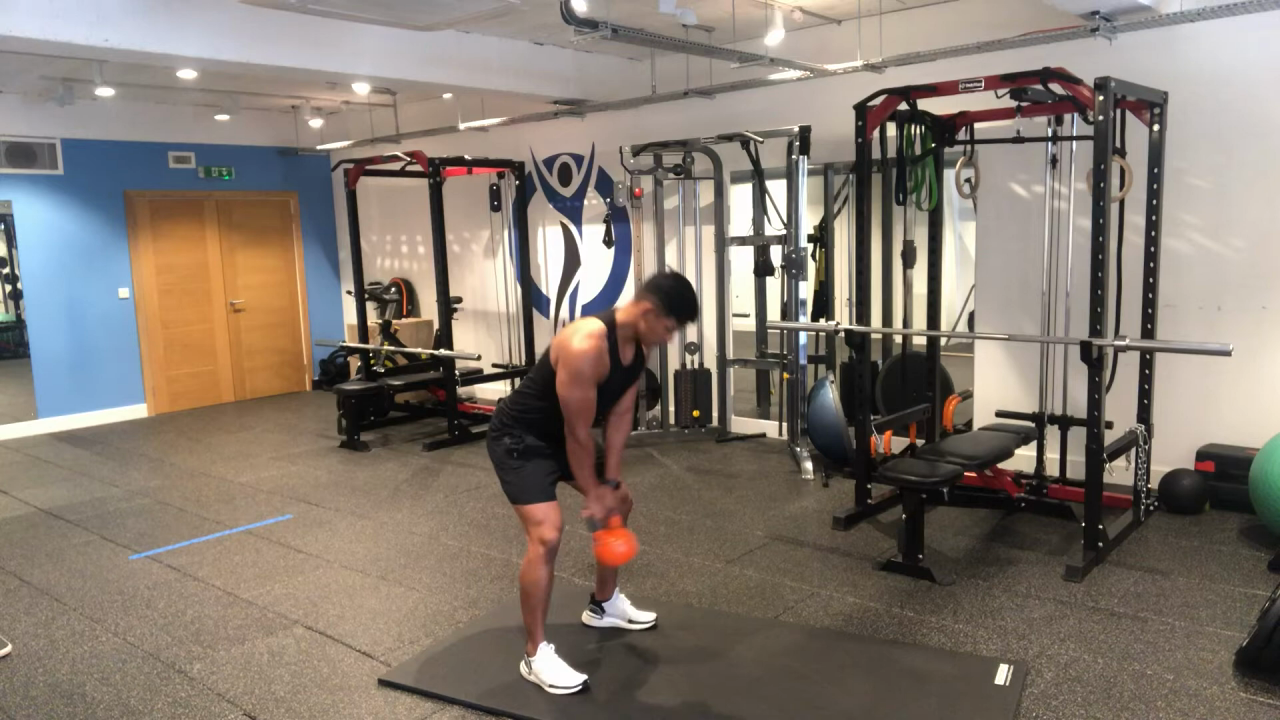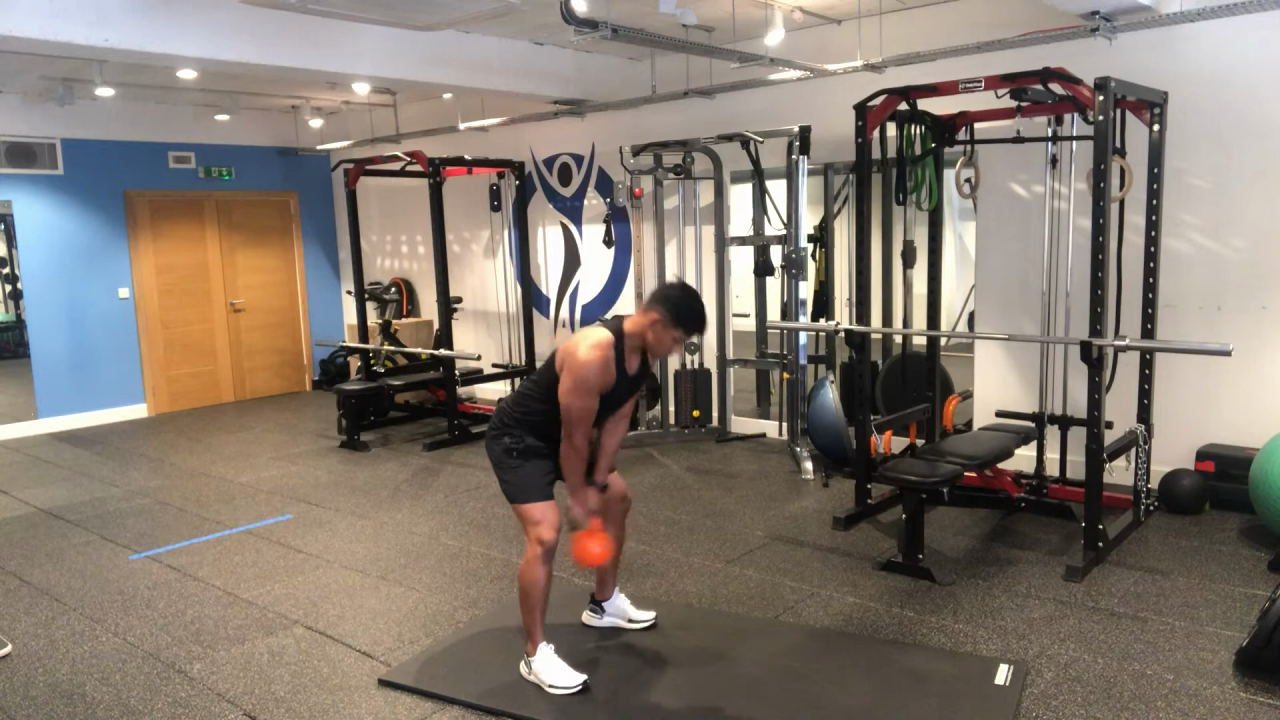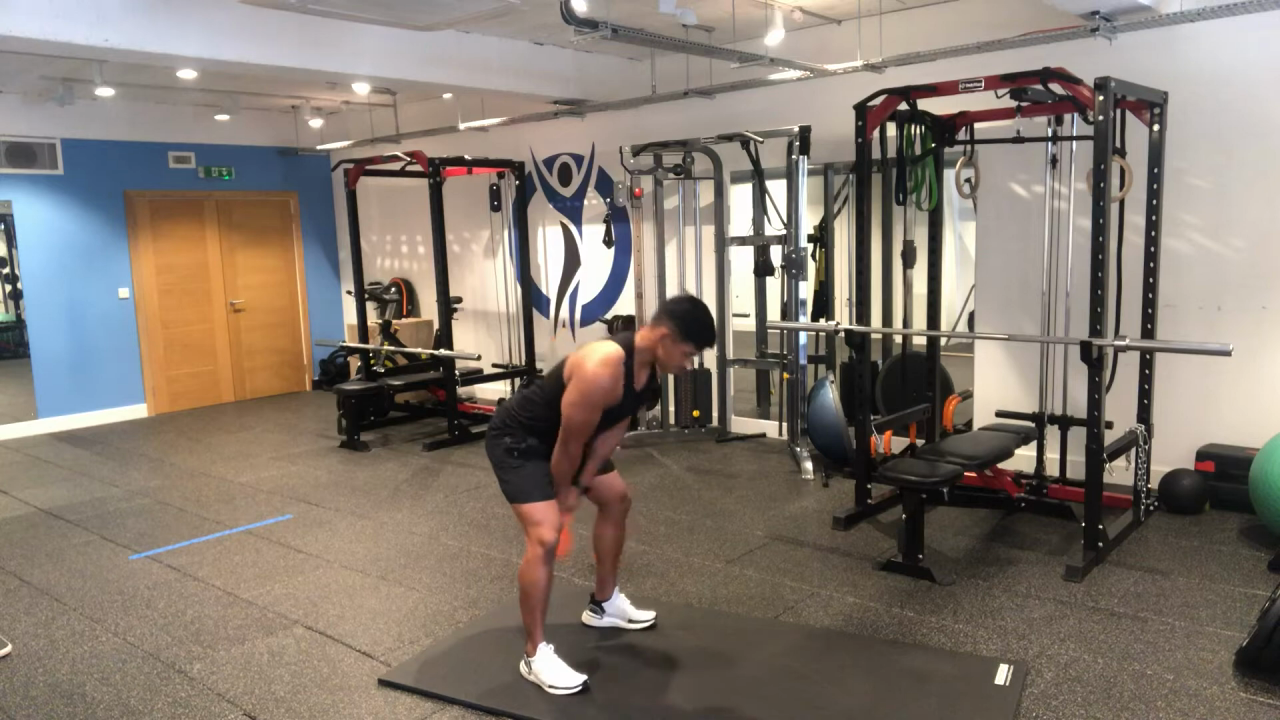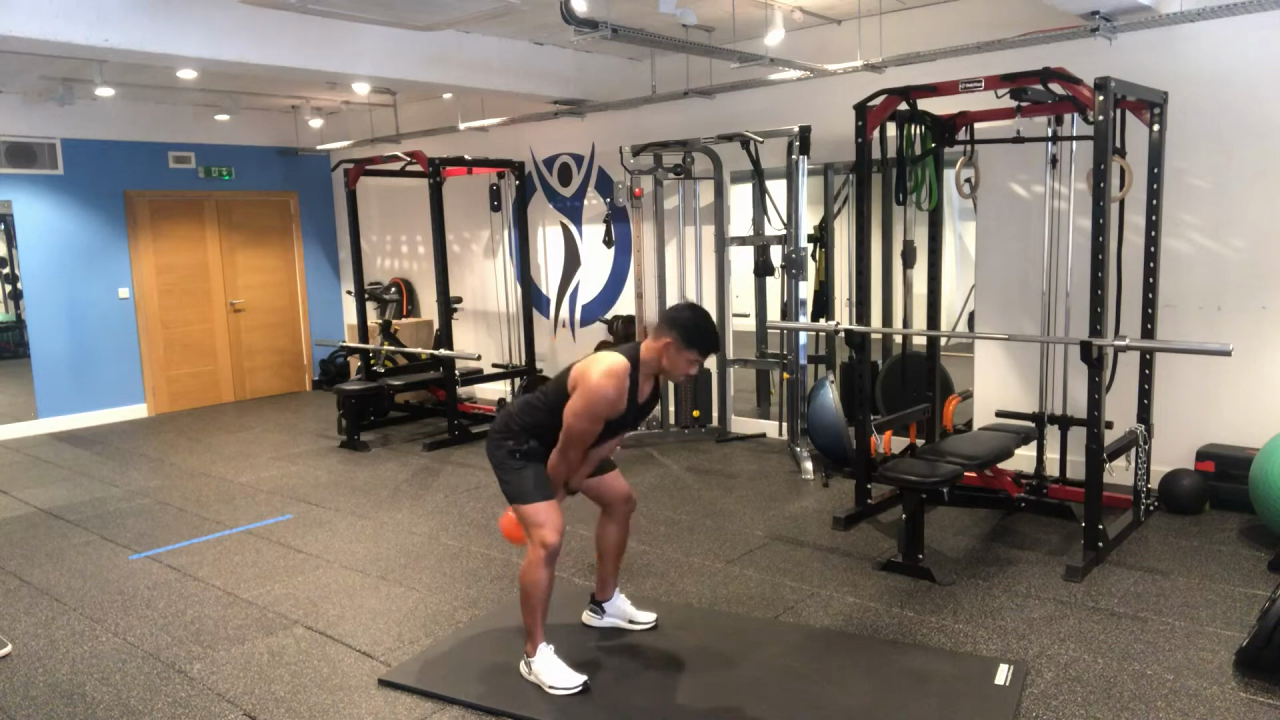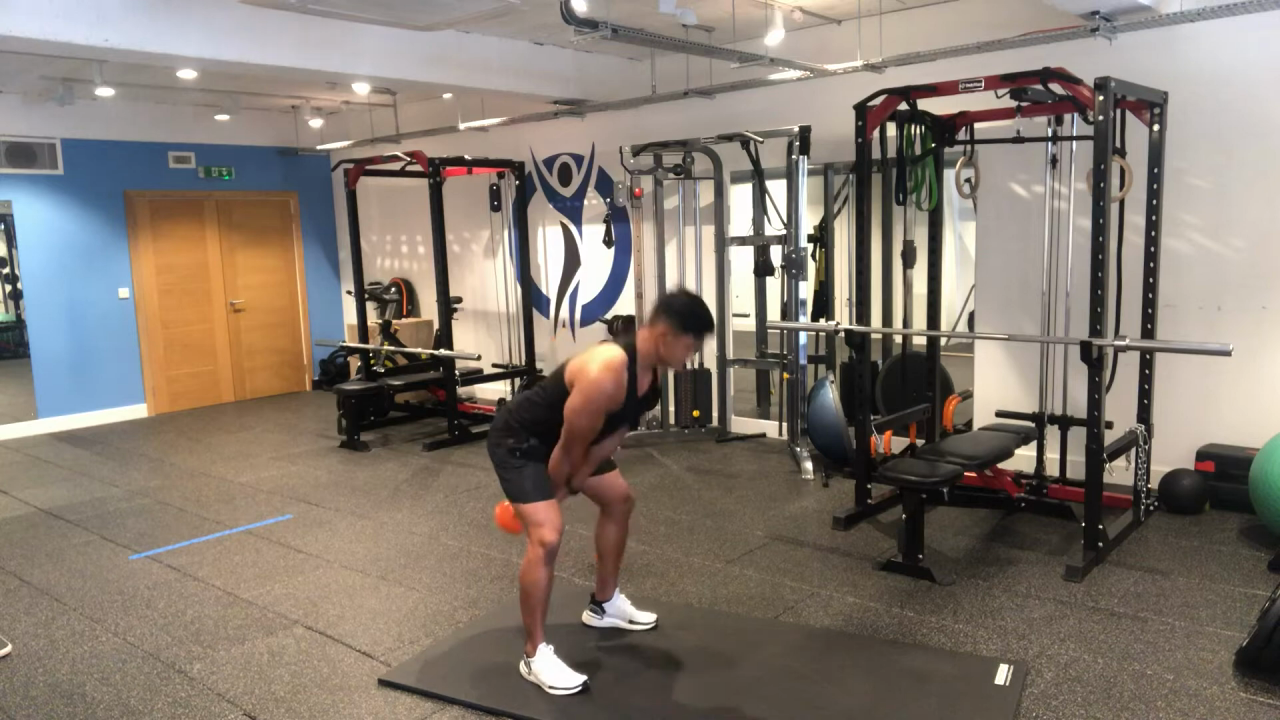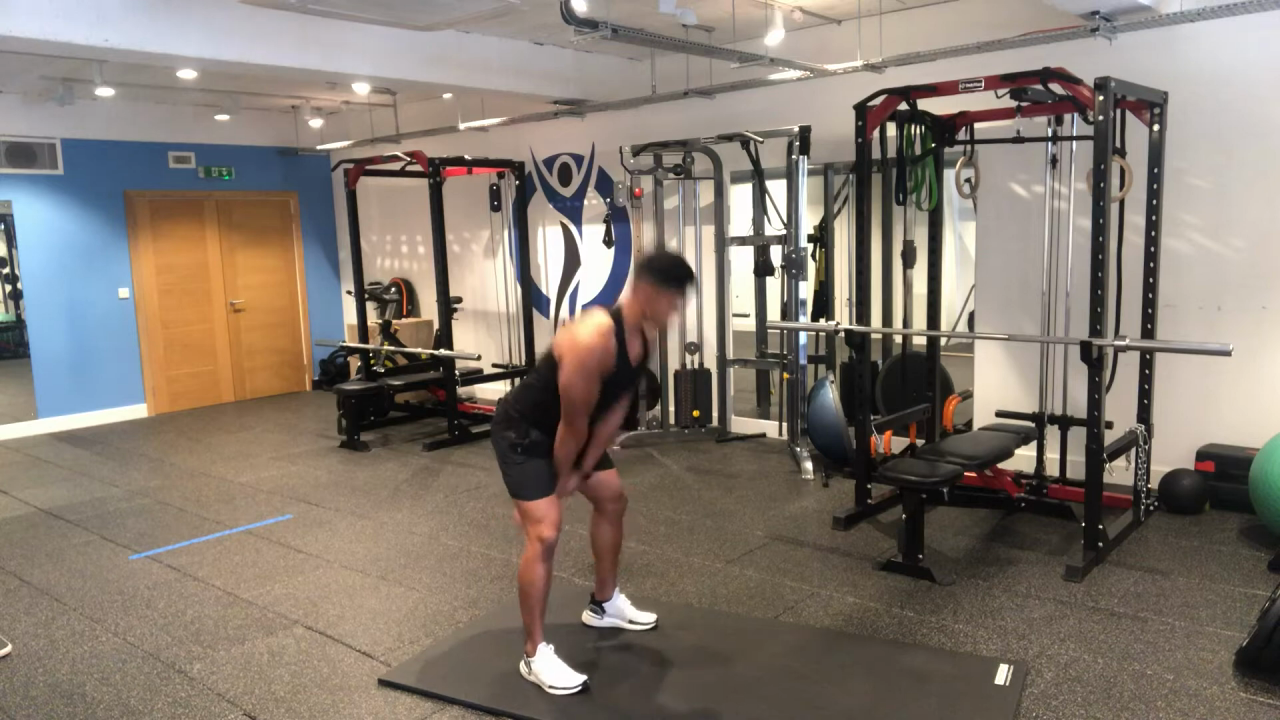
dt=0.1s
person 1, frame 1
left shoulder: (637, 344)
right shoulder: (587, 346)
left elbow: (620, 415)
right elbow: (578, 431)
left wrist: (612, 479)
right wrist: (592, 494)
left hip: (564, 433)
right hip: (520, 437)
left knee: (619, 502)
right knee: (547, 534)
left ankle: (604, 603)
right ankle: (535, 654)
person 1, frame 2
left shoulder: (642, 352)
right shoulder: (592, 355)
left elbow: (617, 420)
right elbow: (574, 438)
left wrist: (600, 482)
right wrist: (578, 496)
left hip: (564, 435)
right hip: (519, 437)
left knee: (617, 502)
right knee: (545, 535)
left ankle: (604, 602)
right ankle: (535, 654)
person 1, frame 3
left shoulder: (649, 368)
right shoulder: (602, 371)
left elbow: (613, 431)
right elbow: (568, 446)
left wrist: (579, 488)
right wrist: (560, 496)
left hip: (564, 437)
right hip: (517, 439)
left knee: (617, 500)
right knee: (546, 535)
left ankle: (604, 603)
right ankle: (535, 654)
person 1, frame 4
left shoulder: (651, 377)
right shoulder: (606, 382)
left elbow: (608, 439)
right elbow: (567, 453)
left wrist: (573, 484)
right wrist: (553, 497)
left hip: (568, 443)
right hip: (519, 442)
left knee: (621, 500)
right knee: (548, 538)
left ankle: (604, 603)
right ankle: (536, 655)
person 1, frame 5
left shoulder: (650, 371)
right shoulder: (605, 375)
left elbow: (610, 436)
right elbow: (570, 447)
left wrist: (574, 480)
right wrist: (555, 488)
right hip: (522, 438)
left knee: (620, 502)
right knee: (547, 536)
left ankle: (605, 603)
right ankle: (535, 655)
person 1, frame 6
left shoulder: (640, 338)
right shoulder: (592, 340)
left elbow: (613, 413)
right elbow: (572, 424)
left wrist: (582, 471)
right wrist: (562, 476)
left hip: (567, 429)
right hip: (523, 432)
left knee: (612, 500)
right knee: (544, 532)
left ankle: (605, 603)
right ankle: (535, 653)
